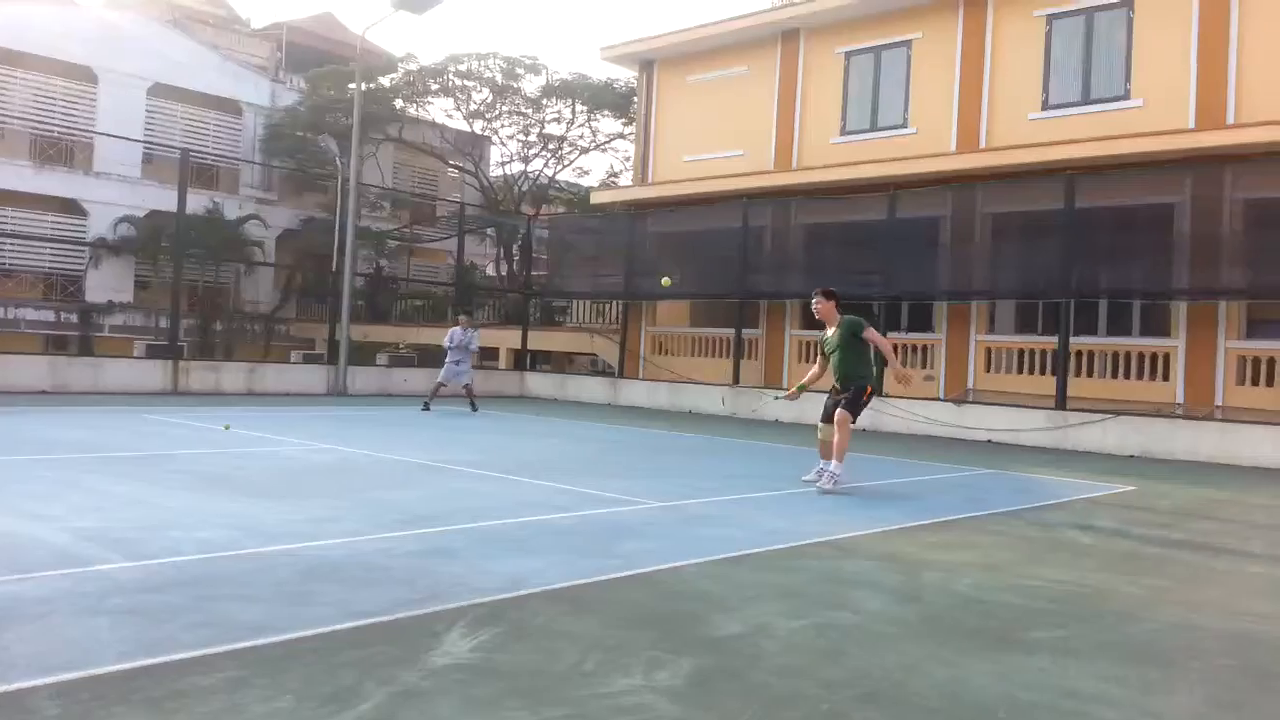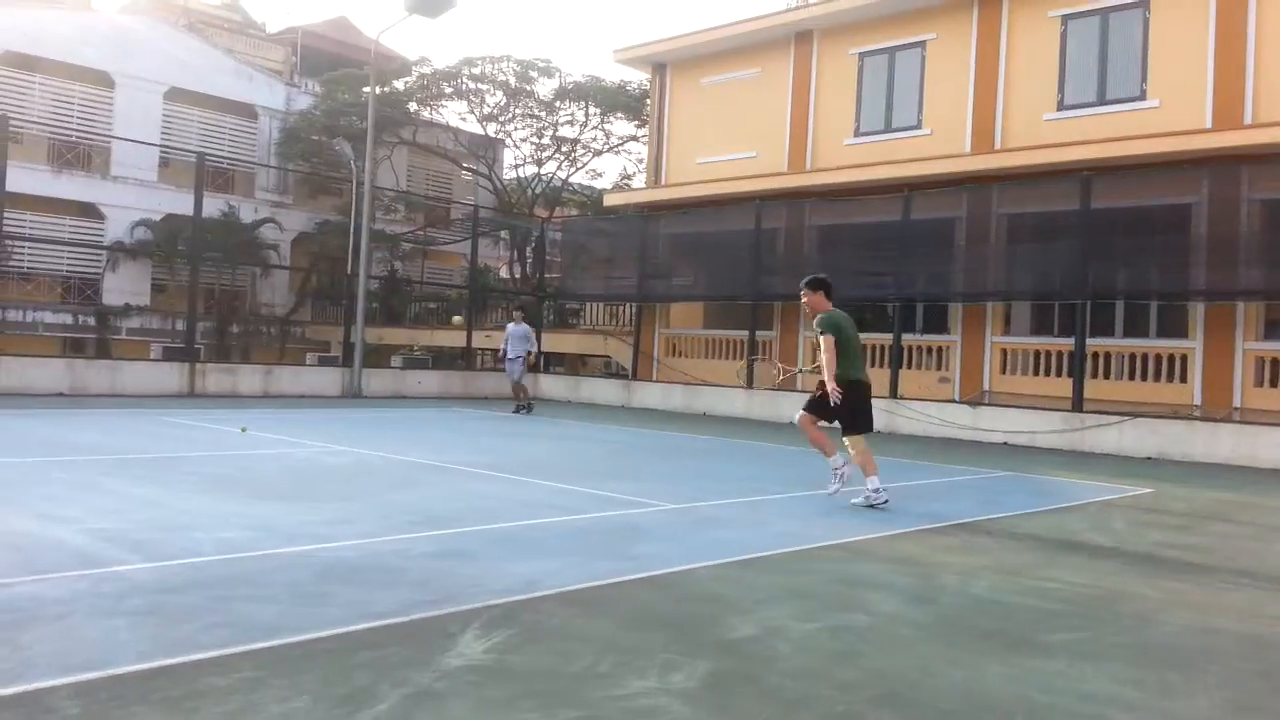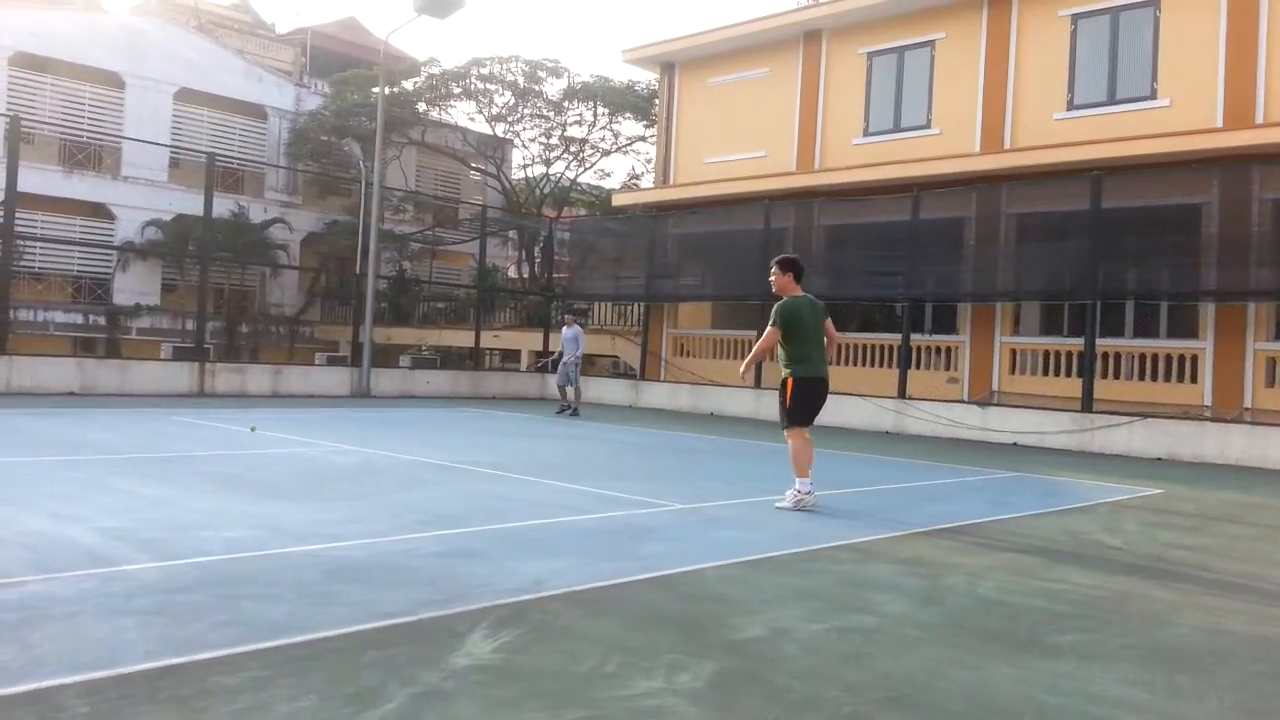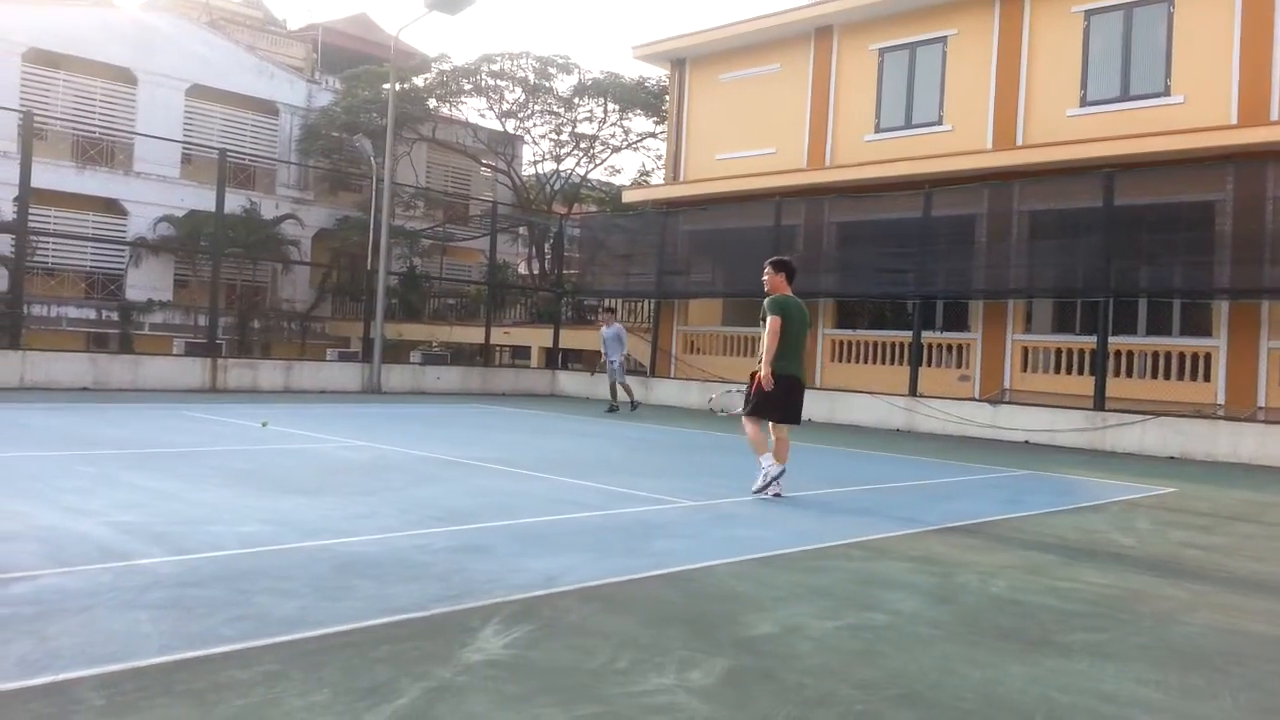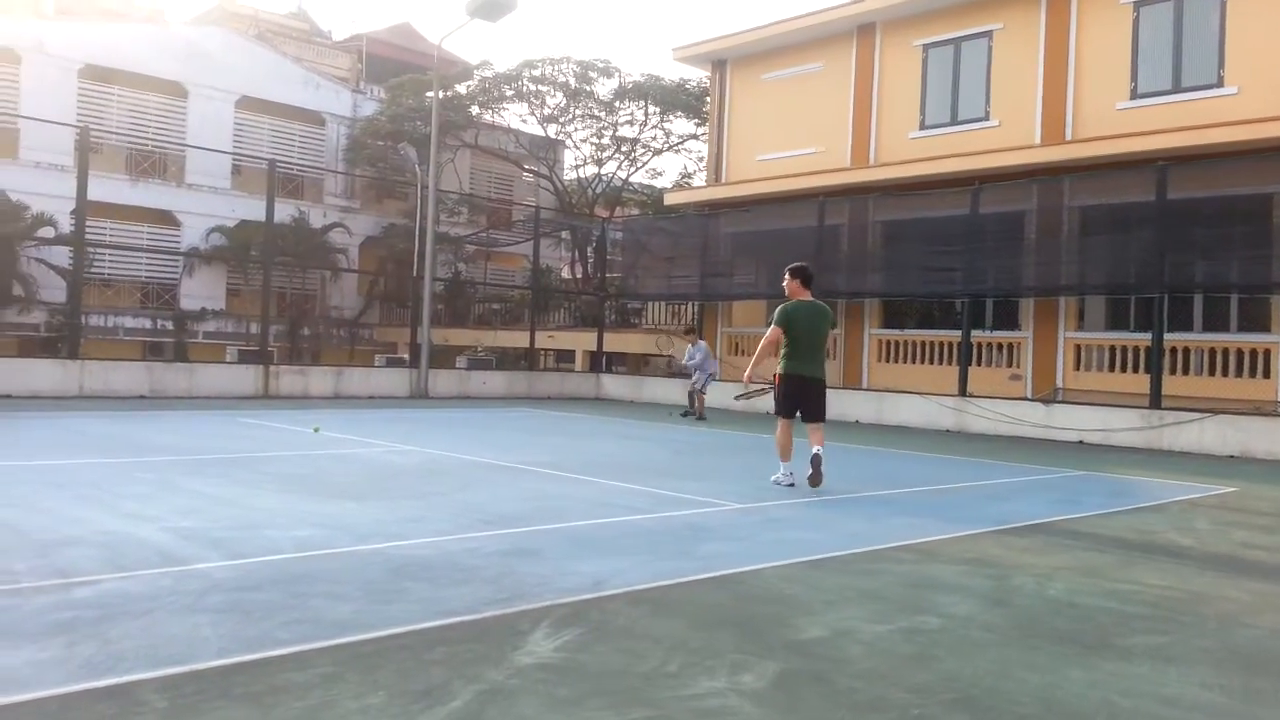
dt=0.5s
person 1, frame 1
left shoulder: (852, 323)
right shoulder: (825, 337)
left elbow: (879, 340)
right elbow: (819, 369)
left wrist: (895, 364)
right wrist: (800, 387)
left hip: (861, 386)
right hip: (840, 388)
left knee: (840, 418)
right knee: (825, 428)
left ankle: (835, 473)
right ankle: (824, 469)
person 1, frame 2
left shoulder: (824, 320)
right shoulder: (843, 317)
left elbow: (828, 350)
left wrist: (830, 379)
right wrist: (823, 367)
left hip: (841, 383)
right hip: (860, 384)
left knee: (804, 420)
right knee: (855, 439)
left ankle: (838, 464)
right ankle: (875, 490)
person 1, frame 3
left shoulder: (784, 307)
right shoulder: (816, 304)
left elbow: (766, 344)
right elbow: (832, 336)
left wrist: (746, 364)
left hip: (798, 378)
right hip: (820, 378)
left knee: (794, 433)
right knee: (801, 431)
left ankle: (803, 491)
right ankle: (804, 485)
person 1, frame 4
left shoulder: (773, 302)
right shoulder: (801, 308)
left elbow: (772, 332)
left wrist: (766, 364)
left hip: (773, 372)
right hip: (796, 376)
left knee: (751, 420)
right knee: (780, 428)
left ankle: (770, 466)
right ankle: (775, 482)
person 1, frame 5
left shoulder: (786, 310)
right shoulder: (826, 311)
left elbow: (770, 340)
left wrist: (751, 368)
left hip: (790, 373)
right hip: (817, 376)
left knee: (785, 423)
right knee: (815, 425)
left ankle: (785, 473)
right ankle: (817, 453)
